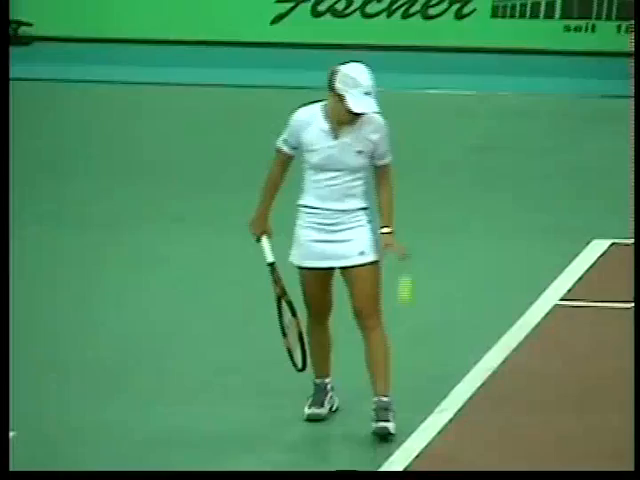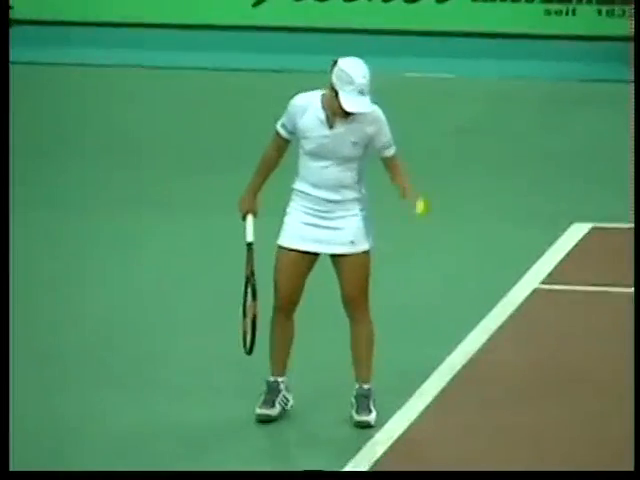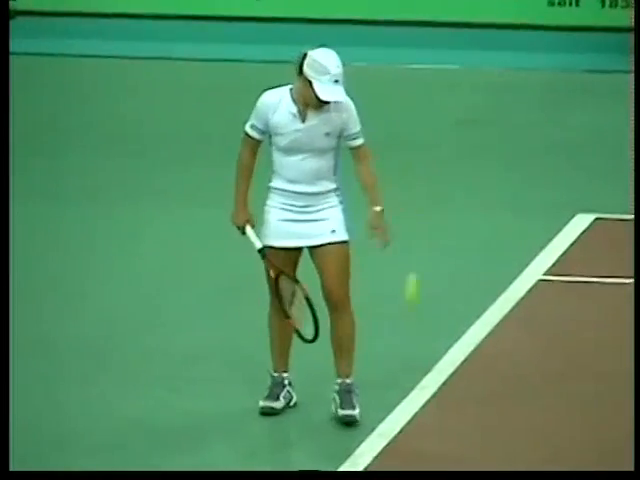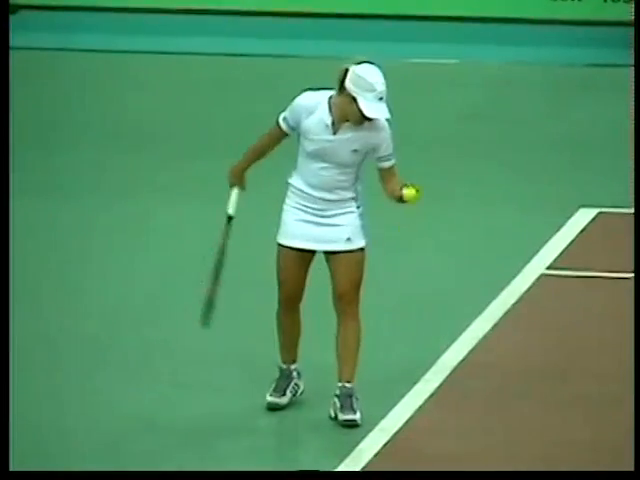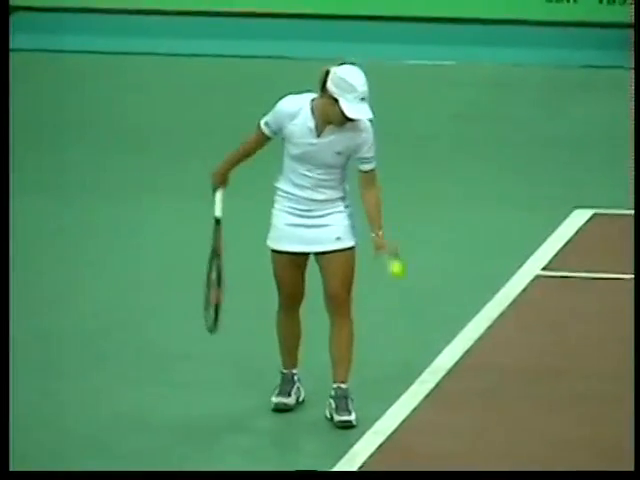
dt=0.5s
person 1, frame 1
left shoulder: (376, 126)
right shoulder: (303, 120)
left elbow: (383, 179)
right elbow: (279, 166)
left wrist: (387, 229)
right wrist: (262, 214)
left hip: (357, 231)
right hip: (312, 230)
left knee: (369, 318)
right knee: (317, 316)
left ankle: (382, 404)
right ankle: (323, 387)
person 1, frame 2
left shoulder: (373, 118)
right shoulder: (301, 106)
left elbow: (393, 165)
right elbow: (276, 148)
left wrist: (410, 196)
right wrist: (251, 193)
left hip: (347, 219)
right hip: (302, 214)
left knee: (357, 307)
right knee: (283, 304)
left ankle: (363, 392)
right ankle: (277, 385)
person 1, frame 3
left shoulder: (344, 109)
right shoulder: (270, 103)
left elbow: (362, 160)
right elbow: (249, 150)
left wrist: (376, 208)
right wrist: (240, 203)
left hip: (326, 212)
right hip: (281, 212)
left knee: (337, 301)
right knee: (281, 300)
left ankle: (344, 387)
right ankle: (281, 381)
person 1, frame 4
left shoulder: (378, 129)
right shoulder: (306, 104)
left elbow: (388, 177)
right elbow: (274, 136)
left wrist: (401, 194)
right wrist: (242, 167)
left hip: (344, 218)
right hip: (299, 213)
left knee: (347, 304)
right knee: (289, 299)
left ankle: (345, 391)
right ankle: (288, 373)
person 1, frame 5
left shoulder: (360, 129)
right shoulder: (289, 109)
left elbow: (369, 184)
right elbow: (257, 141)
left wrist: (378, 231)
right wrist: (224, 170)
left hip: (333, 221)
right hip: (288, 218)
left knee: (339, 305)
right knee: (289, 302)
left ankle: (340, 391)
right ankle: (289, 378)
